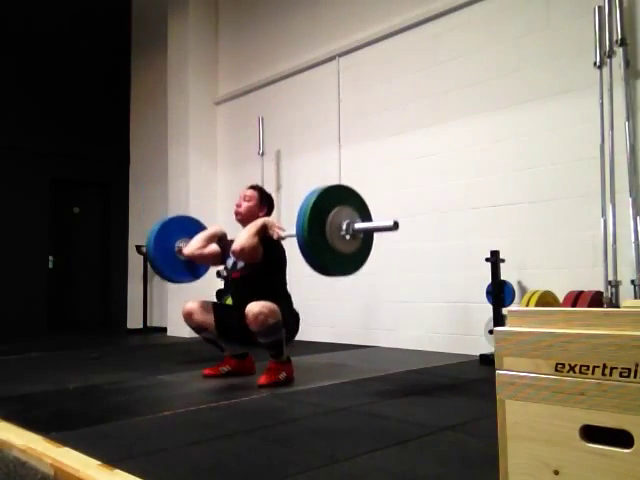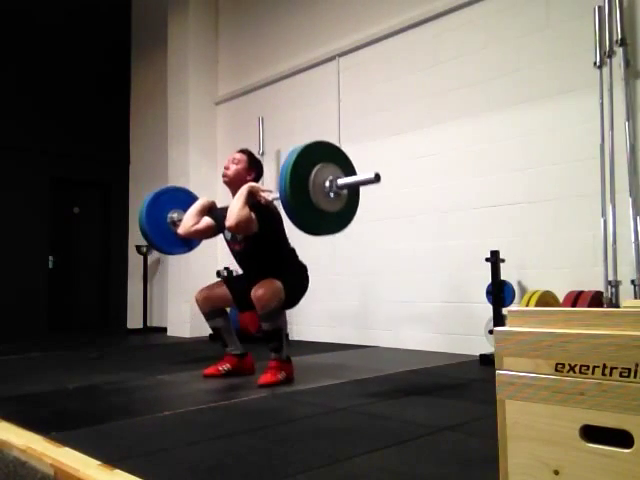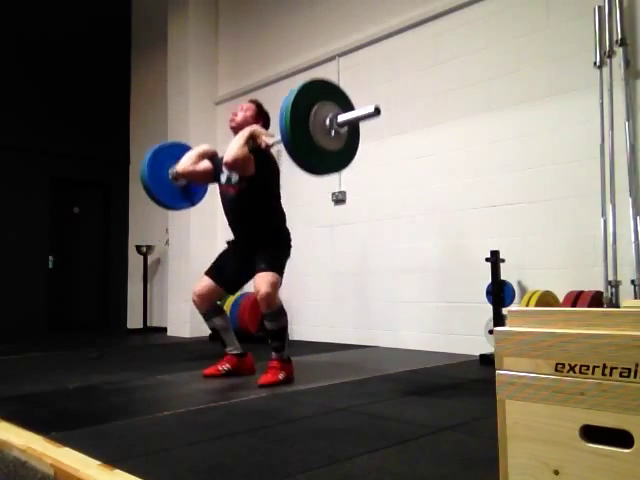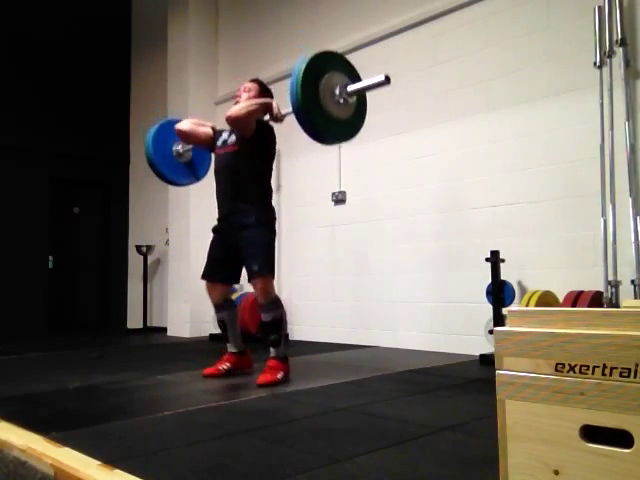
dt=0.5s
person 1, frame 1
left shoulder: (268, 244)
right shoulder: (229, 246)
left elbow: (240, 249)
right elbow: (190, 252)
left wrist: (261, 223)
right wrist: (214, 233)
left hip: (279, 321)
left knee: (256, 312)
right knee: (191, 310)
left ankle: (281, 364)
right ankle: (238, 358)
person 1, frame 2
left shoulder: (260, 208)
right shoulder: (224, 213)
left elbow: (234, 225)
right elbow: (186, 230)
left wrist: (245, 190)
right wrist: (204, 203)
left hip: (288, 278)
right hip: (255, 278)
left knee: (262, 293)
right knee: (205, 297)
left ankle: (280, 362)
right ankle: (237, 356)
person 1, frame 3
left shoulder: (260, 155)
right shoulder: (221, 161)
left elbow: (235, 160)
right elbow: (182, 171)
left wrist: (248, 134)
right wrist: (203, 151)
left hip: (271, 242)
right hip: (241, 243)
left knee: (265, 292)
right knee: (202, 294)
left ankle: (281, 362)
right ankle: (237, 356)
person 1, frame 4
left shoulder: (260, 130)
right shoulder: (222, 135)
left elbow: (233, 117)
right elbow: (183, 128)
left wrist: (265, 107)
right wrist: (210, 127)
left hip: (255, 220)
right hip: (227, 222)
left knee: (262, 286)
right knee: (216, 289)
left ankle: (278, 360)
right ankle: (237, 354)
